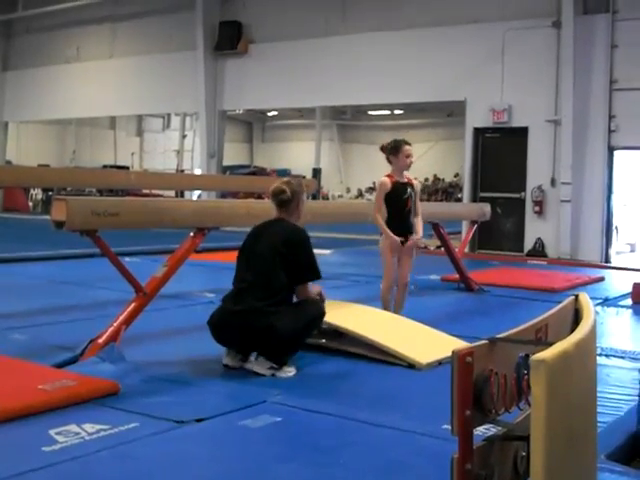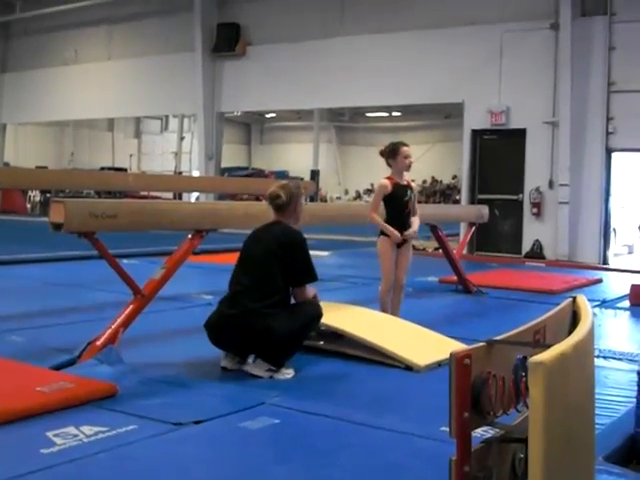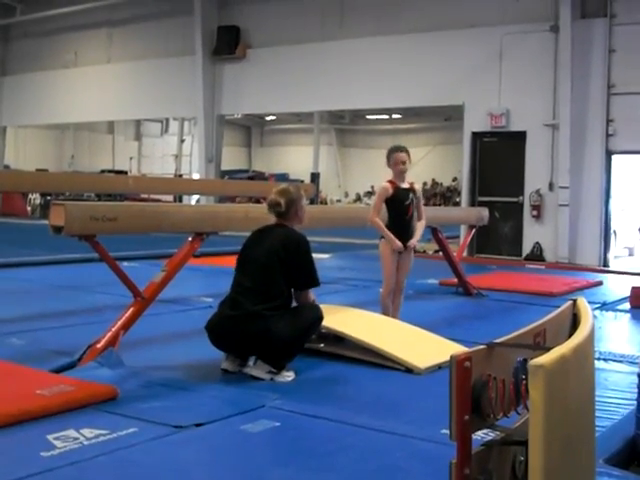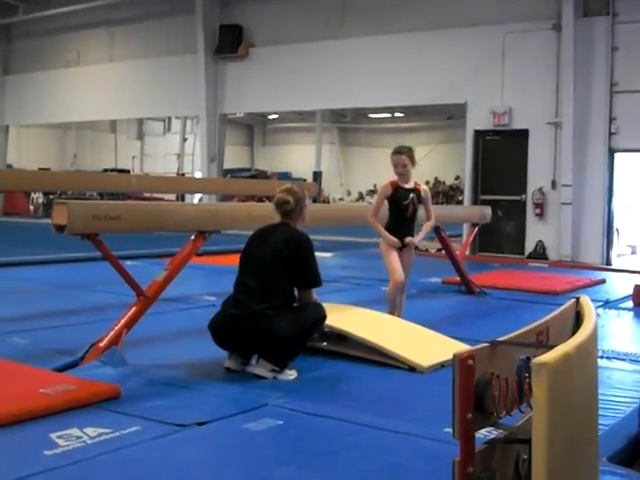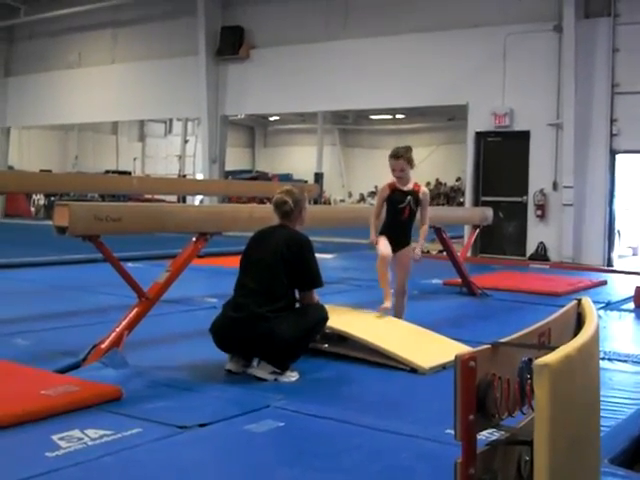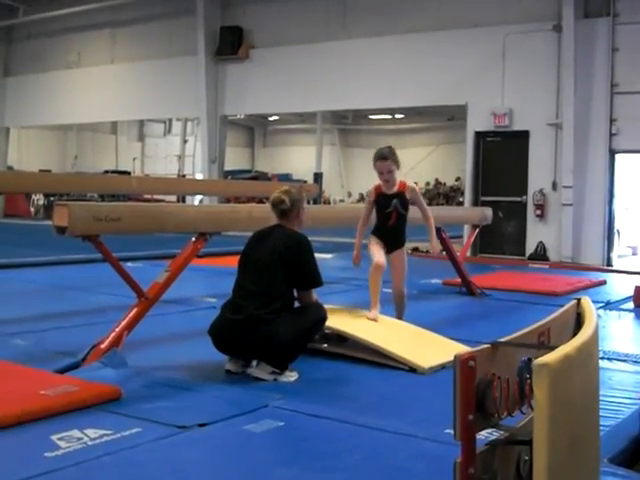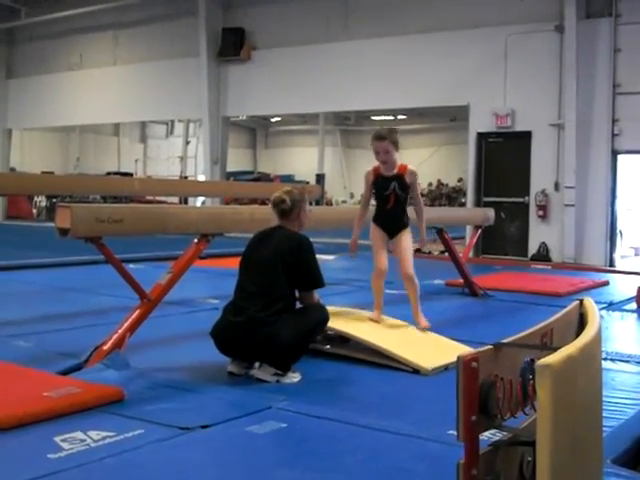
dt=0.3s
person 1, frame 1
left shoulder: (257, 231)
right shoulder: (297, 235)
right elbow: (302, 293)
right wrist: (315, 291)
right hip: (260, 327)
right knee: (315, 309)
left ankle: (238, 353)
right ankle: (269, 360)
person 1, frame 2
left shoulder: (257, 234)
right shoulder: (293, 237)
right elbow: (300, 296)
right wrist: (311, 294)
right hip: (256, 329)
right knee: (312, 310)
left ankle: (236, 355)
right ankle: (267, 362)
person 1, frame 3
left shoulder: (256, 235)
right shoulder: (296, 240)
right elbow: (303, 299)
right wrist: (310, 301)
right hip: (258, 331)
right knee: (313, 313)
left ankle: (236, 357)
right ankle: (268, 364)
person 1, frame 4
left shoulder: (259, 234)
right shoulder: (299, 240)
right elbow: (306, 298)
right wrist: (313, 301)
right hip: (261, 330)
right knee: (316, 312)
left ankle: (240, 355)
right ankle: (270, 362)
person 1, frame 5
left shoulder: (258, 236)
right shoulder: (299, 241)
right elbow: (307, 299)
left wrist: (291, 298)
right wrist: (313, 301)
right hip: (262, 333)
right knee: (318, 313)
left ankle: (241, 357)
right ankle: (272, 365)
person 1, frame 6
left shoulder: (257, 237)
right shoulder: (298, 241)
right elbow: (306, 298)
left wrist: (291, 296)
right wrist: (313, 300)
right hip: (260, 335)
right knee: (317, 312)
left ankle: (240, 358)
right ankle: (271, 365)
person 1, frame 7
left shoulder: (258, 238)
right shoulder: (299, 242)
right elbow: (308, 300)
right wrist: (315, 301)
right hip: (262, 336)
right knee: (319, 313)
left ankle: (242, 361)
right ankle: (274, 367)
person 2, frame 1
left shoulder: (413, 183)
right shoulder: (385, 182)
left elbow: (417, 214)
right elbow: (377, 214)
left wrist: (419, 233)
right wrist: (389, 236)
left hip: (408, 237)
right hip: (391, 237)
left knee: (404, 282)
right knee: (389, 281)
person 2, frame 2
left shoulder: (411, 186)
right shoulder: (385, 184)
left elbow: (415, 214)
right elbow: (372, 213)
left wrist: (414, 228)
right wrist: (390, 231)
left hip: (405, 239)
right hip: (388, 237)
left knee: (400, 283)
right knee: (388, 283)
person 2, frame 3
left shoulder: (415, 189)
right shoulder: (387, 187)
left elbow: (421, 219)
right elbow: (374, 217)
left wrist: (416, 239)
right wrist: (392, 240)
left hip: (407, 243)
right hip: (389, 242)
left knee: (400, 287)
right knee: (389, 286)
person 2, frame 4
left shoulder: (422, 190)
right shoulder: (388, 188)
left elbow: (430, 219)
right elbow: (372, 216)
left wrist: (418, 238)
right wrist: (386, 236)
left hip: (408, 242)
right hip: (390, 240)
left knee: (403, 285)
right knee: (398, 280)
person 2, frame 5
left shoulder: (422, 192)
right shoulder: (386, 190)
left elbow: (424, 224)
right elbow: (376, 215)
left wrist: (419, 247)
right wrist: (373, 233)
left hip: (405, 242)
right hip: (385, 236)
left knee: (402, 287)
right knee: (384, 255)
right ankle: (387, 297)
person 2, frame 6
left shoulder: (409, 189)
right shoulder: (373, 193)
left elbow: (428, 215)
right elbow: (364, 221)
left wrist: (433, 240)
right wrist: (357, 248)
left hip: (398, 243)
right hip: (377, 238)
left knee: (399, 289)
right knee: (379, 263)
right ankle: (374, 307)
person 2, frame 7
left shoulder: (409, 173)
right shoulder: (371, 174)
left elbow: (417, 203)
right elbow: (365, 204)
left wrist: (422, 231)
right wrist: (355, 234)
left hip: (402, 227)
right hip: (379, 226)
left knee: (408, 273)
right knee: (381, 268)
left ankle: (417, 315)
right ankle: (378, 309)
